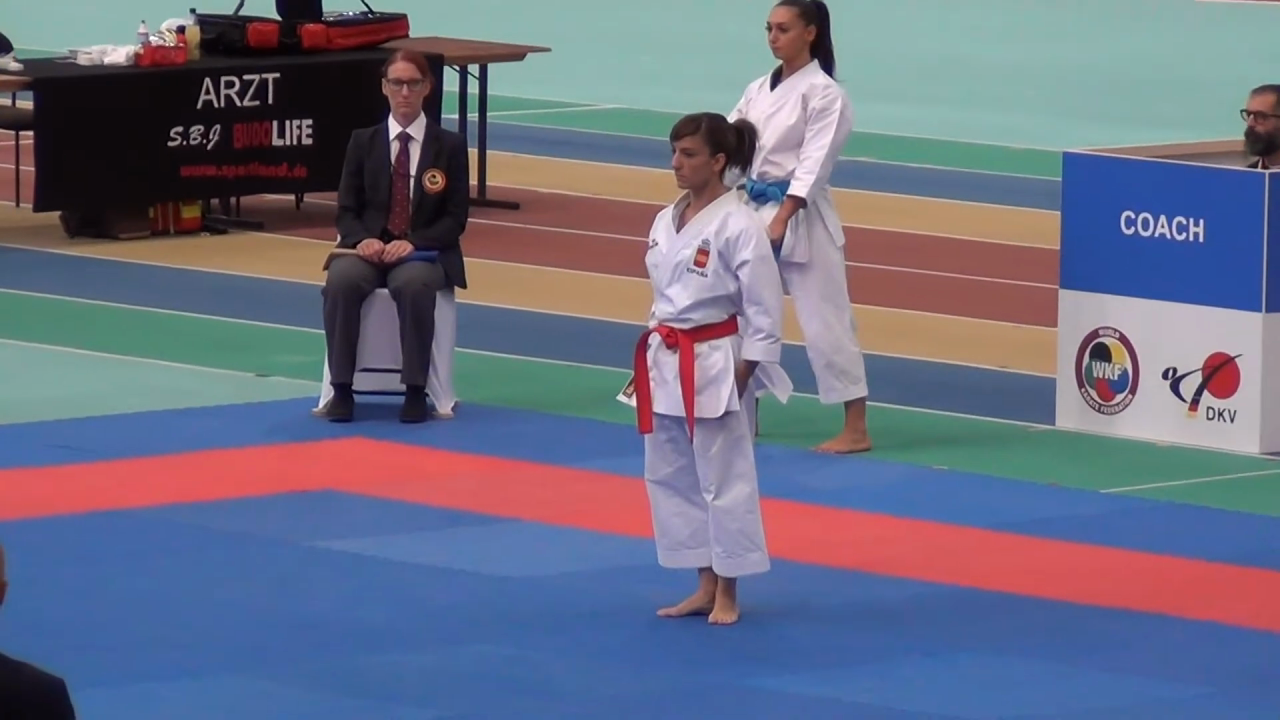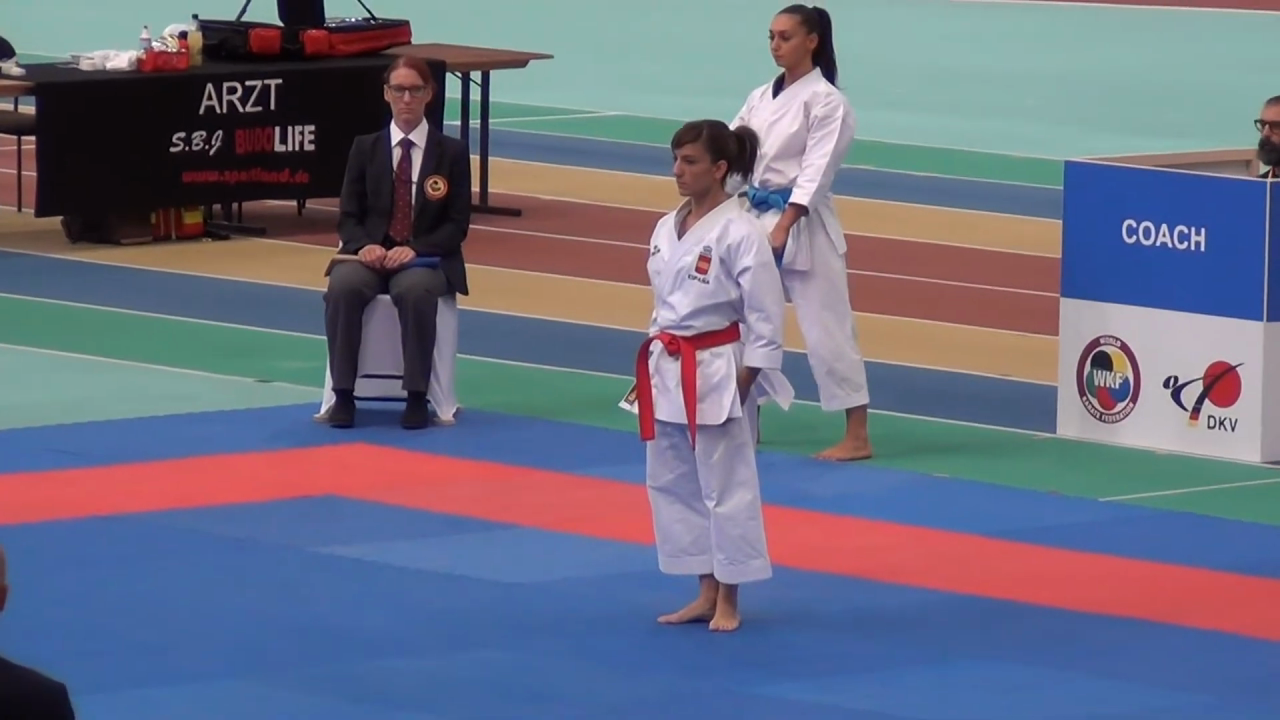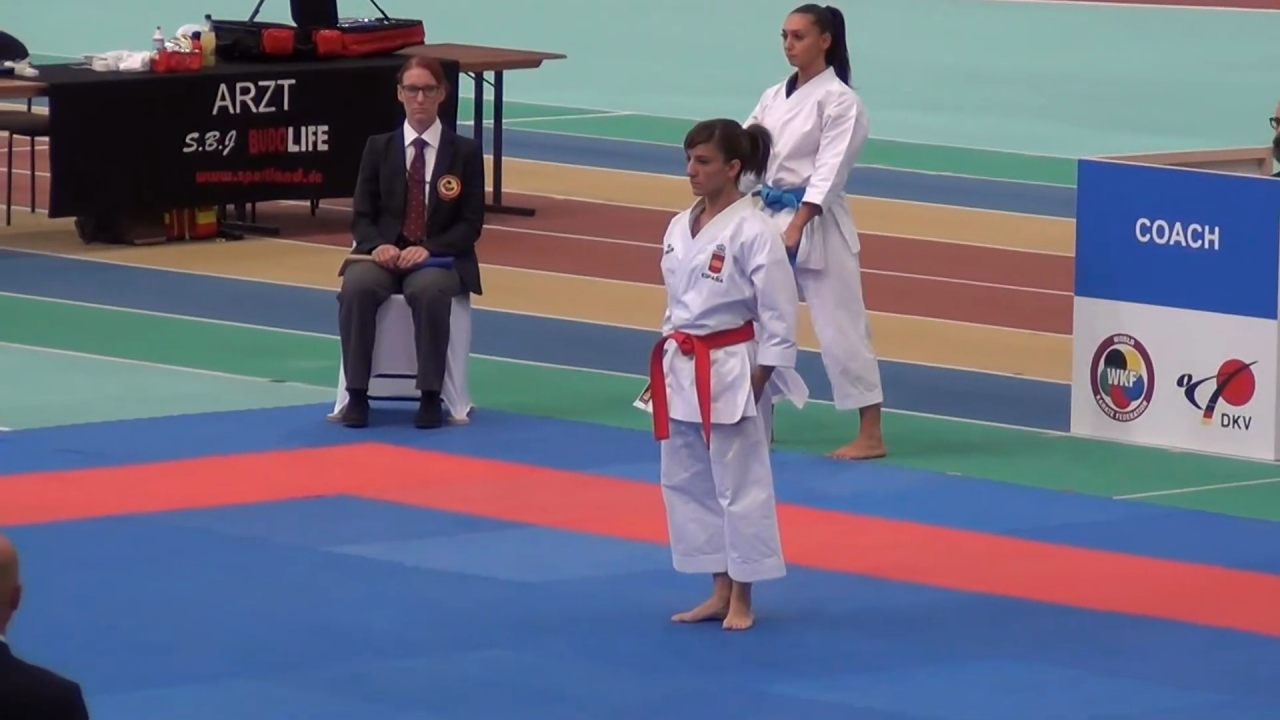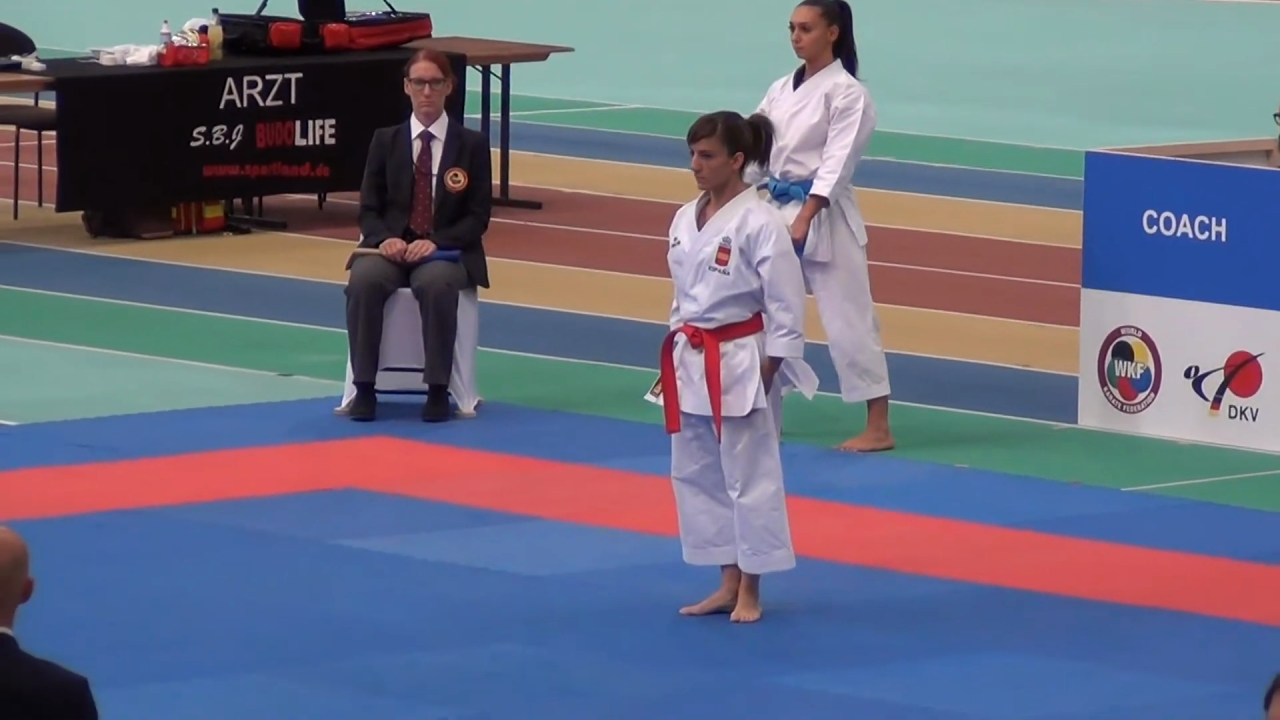
dt=0.4s
person 1, frame 1
left shoulder: (739, 225)
right shoulder: (666, 220)
left elbow: (765, 309)
left wrist: (743, 375)
right wrist: (652, 355)
left hip: (714, 365)
right hip: (666, 363)
left knee: (724, 480)
right knee: (671, 477)
left ankle: (727, 594)
right ankle: (704, 586)
person 1, frame 2
left shoulder: (741, 233)
right shoulder: (667, 228)
left elbow: (766, 317)
left wrist: (744, 383)
right wrist: (652, 363)
left hip: (716, 372)
right hip: (668, 370)
left knee: (726, 486)
right knee: (674, 484)
left ankle: (728, 600)
right ankle: (706, 592)
person 1, frame 3
left shoulder: (754, 232)
right shoulder: (681, 226)
left elbow: (780, 316)
left wrist: (758, 383)
right wrist: (667, 362)
left hip: (729, 371)
right hip: (681, 369)
left knee: (741, 485)
right knee: (688, 483)
left ankle: (742, 599)
right ankle: (720, 592)
person 1, frame 4
left shoulder: (760, 223)
right shoulder: (685, 218)
left elbow: (786, 308)
left wrist: (766, 375)
right wrist: (674, 357)
left hip: (739, 364)
right hip: (690, 362)
left knee: (750, 476)
right knee: (697, 475)
left ankle: (749, 591)
right ankle: (728, 583)
person 2, frame 1
left shoulder: (824, 92)
right shoulder: (759, 89)
left elbow: (814, 163)
left wrist: (781, 220)
left hip: (801, 216)
right hip: (753, 210)
left knee: (824, 318)
left ankle: (856, 429)
person 2, frame 2
left shoulder: (826, 100)
right shoulder: (761, 97)
left elbow: (816, 172)
left wrist: (783, 228)
left hip: (803, 224)
right hip: (755, 218)
left knee: (825, 326)
left ankle: (857, 435)
person 2, frame 3
left shoulder: (839, 100)
right shoulder: (774, 97)
left elbow: (829, 171)
left wrist: (796, 227)
left hip: (817, 225)
right hip: (770, 219)
left knee: (839, 326)
left ankle: (870, 435)
person 2, frame 4
left shoulder: (847, 92)
right shoulder: (781, 89)
left elbow: (836, 163)
left wrist: (804, 219)
left hip: (825, 217)
right hip: (778, 212)
left knee: (847, 319)
left ankle: (878, 427)
person 3, frame 1
left shoulder: (450, 145)
right shoulder: (362, 141)
left elbow: (456, 218)
right elbow: (346, 210)
left wrist: (413, 243)
right wrist: (362, 239)
left hip: (425, 252)
right hip: (369, 247)
left knee: (414, 285)
right knee: (341, 281)
left ankle: (416, 390)
right ankle: (341, 389)
person 3, frame 2
left shoulder: (452, 152)
right shoulder: (365, 147)
left elbow: (457, 224)
right elbow: (348, 216)
left wrist: (415, 249)
right wrist: (365, 244)
left hip: (427, 258)
right hip: (371, 253)
left knee: (415, 291)
right knee: (342, 286)
left ankle: (417, 396)
right ankle: (343, 394)
person 3, frame 3
left shoulder: (466, 151)
right shoulder: (378, 147)
left elbow: (471, 224)
right elbow: (362, 216)
left wrist: (428, 249)
right wrist: (378, 245)
left hip: (440, 258)
right hip: (384, 253)
left knee: (429, 291)
right knee: (356, 287)
left ankle: (430, 396)
right ankle: (357, 394)
person 3, frame 4
left shoulder: (473, 144)
right shoulder: (384, 140)
left elbow: (478, 217)
right elbow: (368, 209)
left wrist: (436, 242)
right wrist: (385, 238)
left hip: (447, 251)
right hip: (391, 246)
left knee: (436, 284)
right knee: (363, 280)
left ankle: (438, 390)
right ankle: (364, 387)
